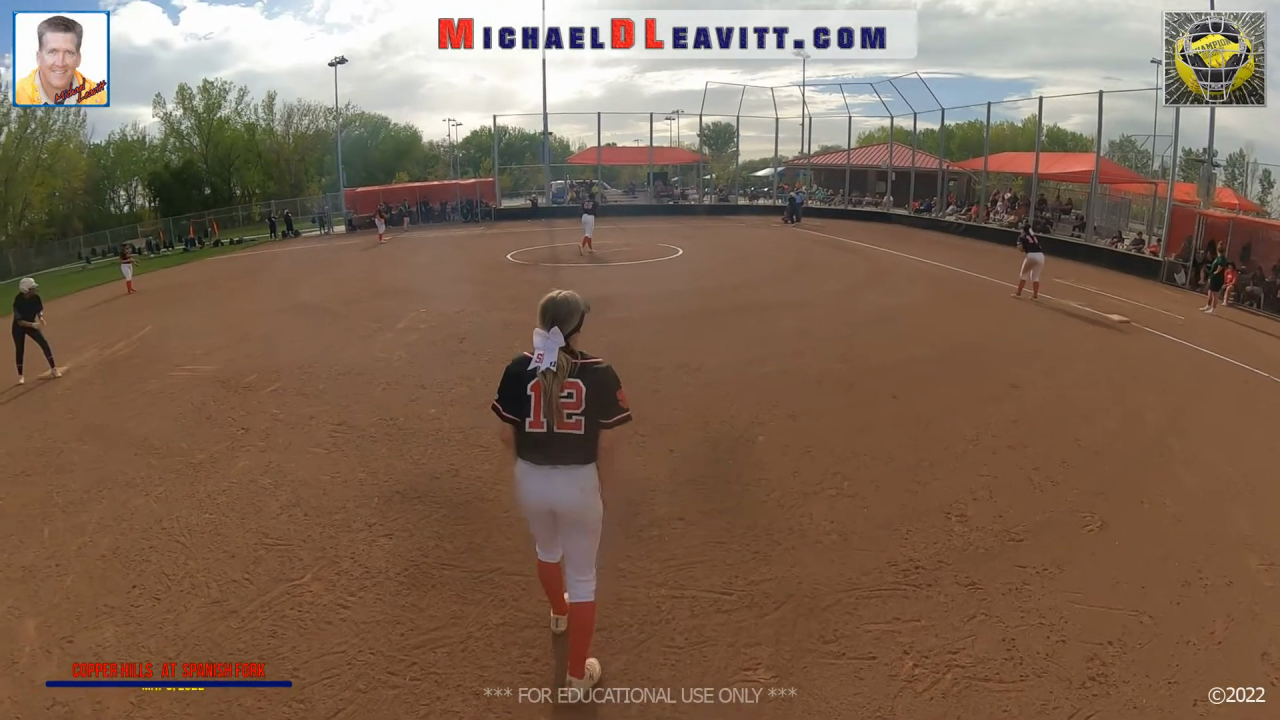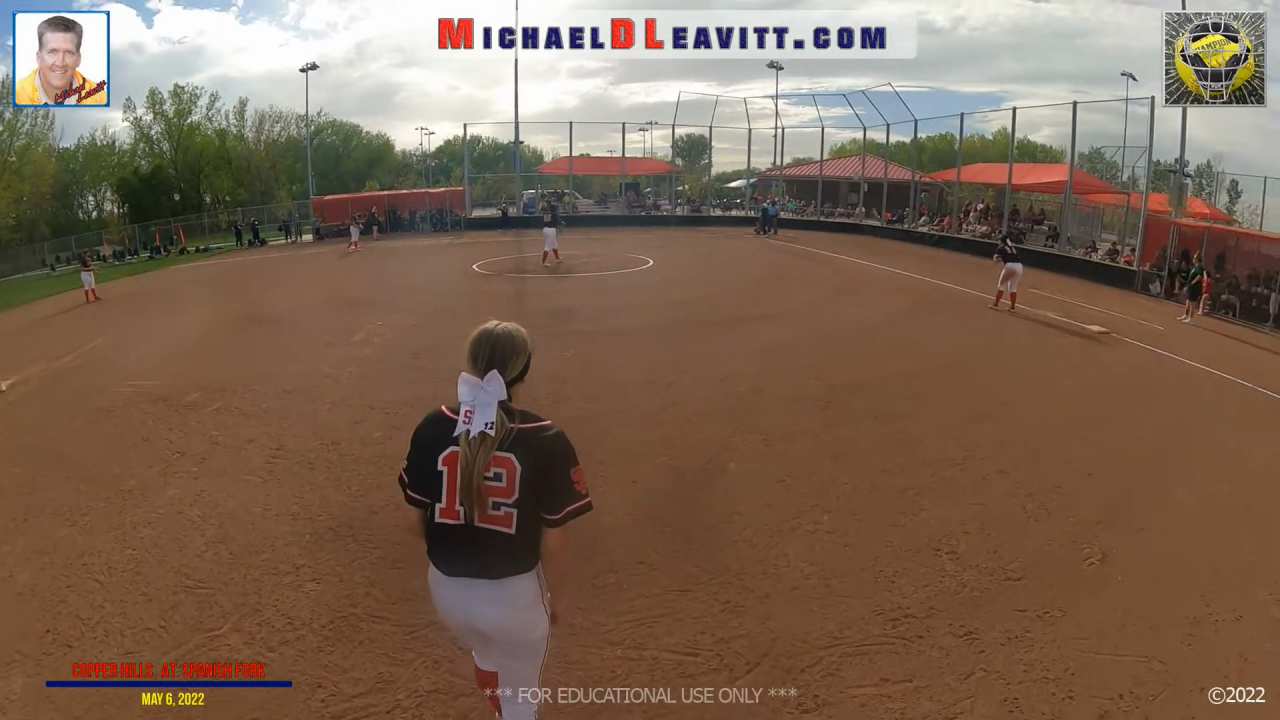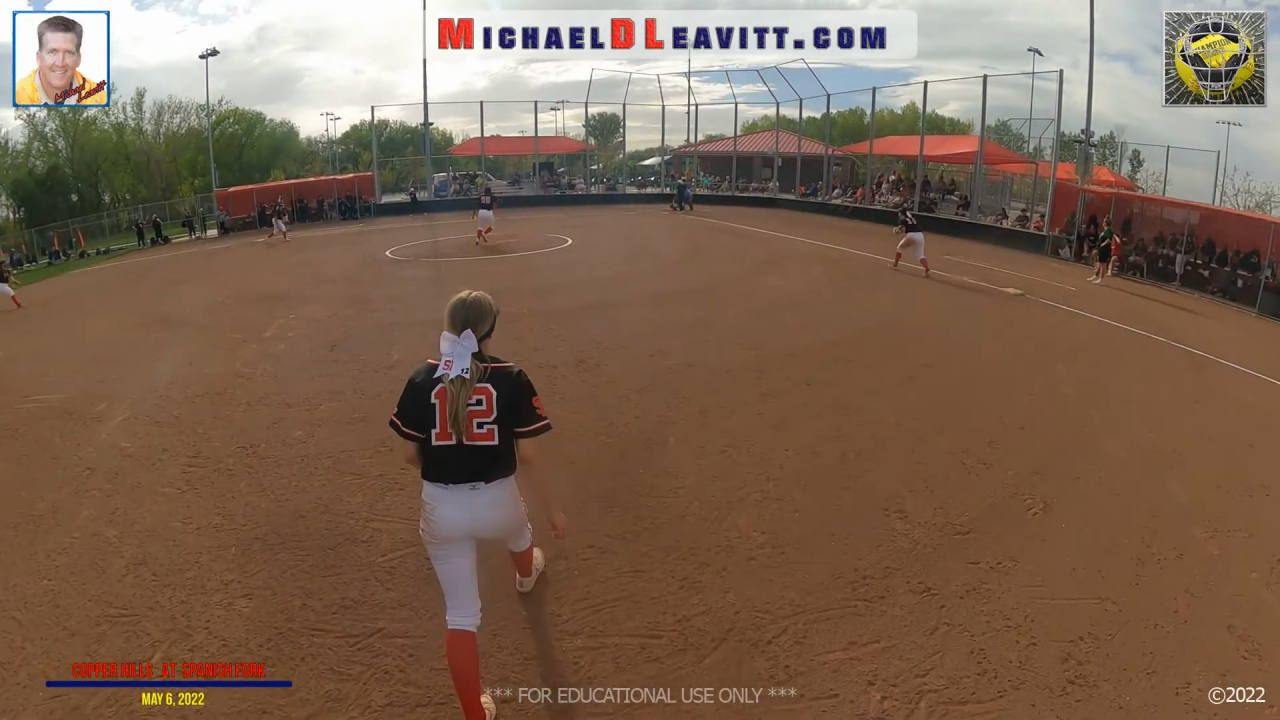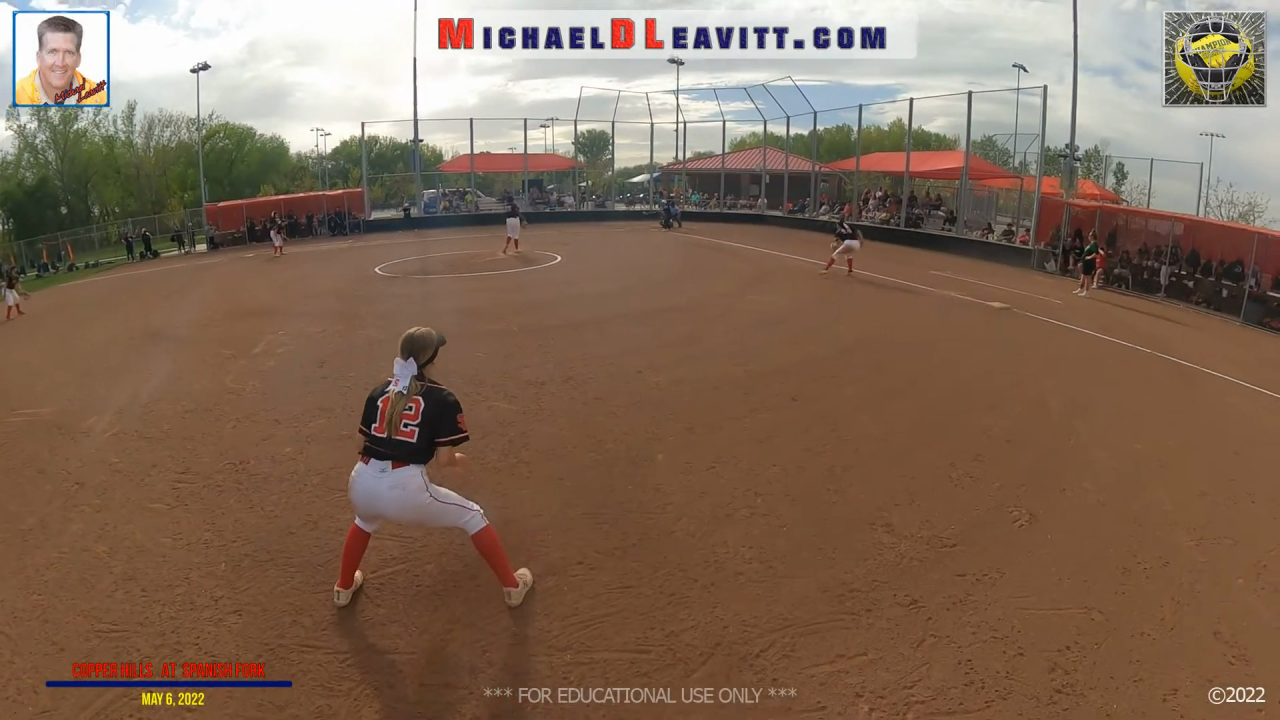
dt=1s
person 1, frame 1
left shoulder: (519, 369)
right shoulder: (599, 374)
left elbow: (507, 435)
right elbow: (606, 443)
right wrist: (603, 483)
left hip: (530, 480)
right hip: (579, 482)
left knee: (548, 550)
right knee: (582, 578)
left ankle: (559, 613)
right ankle: (577, 675)
person 1, frame 2
left shoulder: (433, 429)
right shoulder: (547, 442)
left elbow: (415, 519)
right elbow: (552, 544)
right wrist: (556, 595)
left hip: (448, 588)
right hip: (514, 593)
left knee: (486, 656)
person 1, frame 3
left shoulder: (421, 379)
right shoulder: (510, 379)
left elbow: (409, 454)
right elbow: (526, 456)
right wrist: (550, 508)
left hip: (441, 506)
right hip: (495, 500)
left knee: (461, 612)
right knee: (518, 531)
right ankle: (525, 573)
person 1, frame 4
left shoulder: (379, 392)
right shoulder: (442, 399)
right elbow: (443, 460)
right wrist: (460, 460)
left hip: (362, 483)
right hip: (406, 487)
left knee: (365, 519)
right knee: (472, 517)
left ankle: (344, 587)
right ankle: (512, 585)
